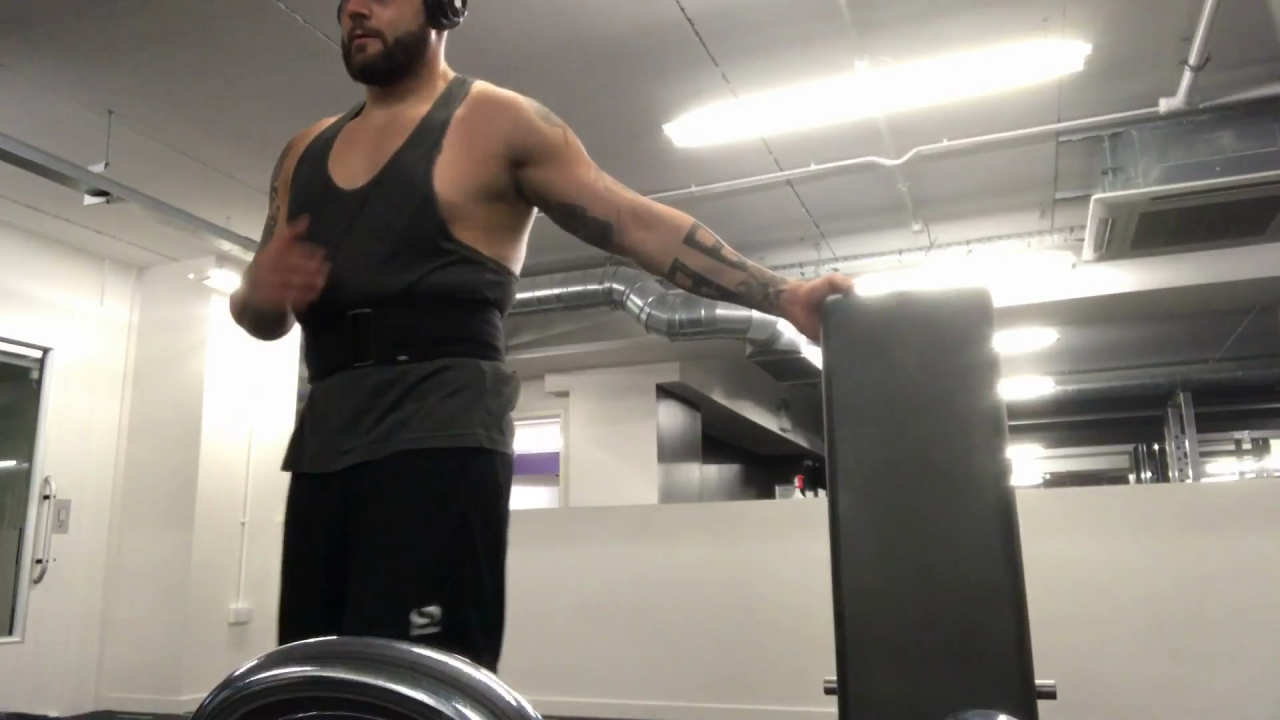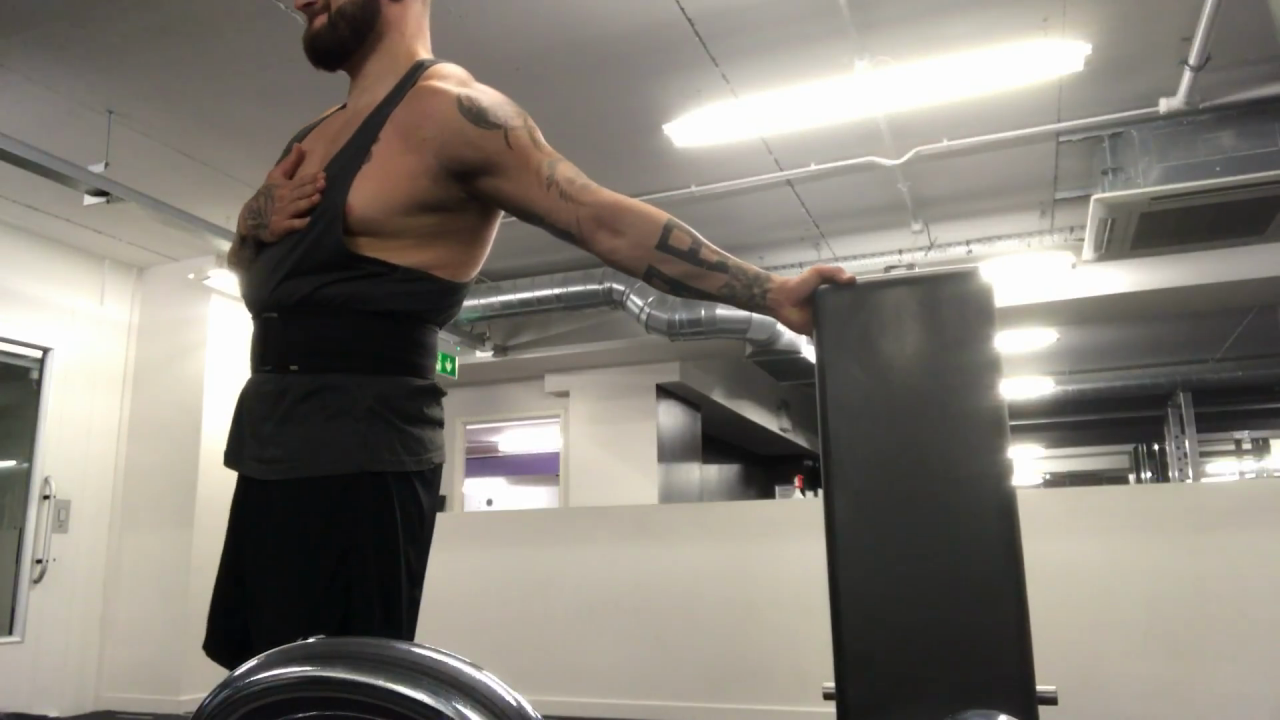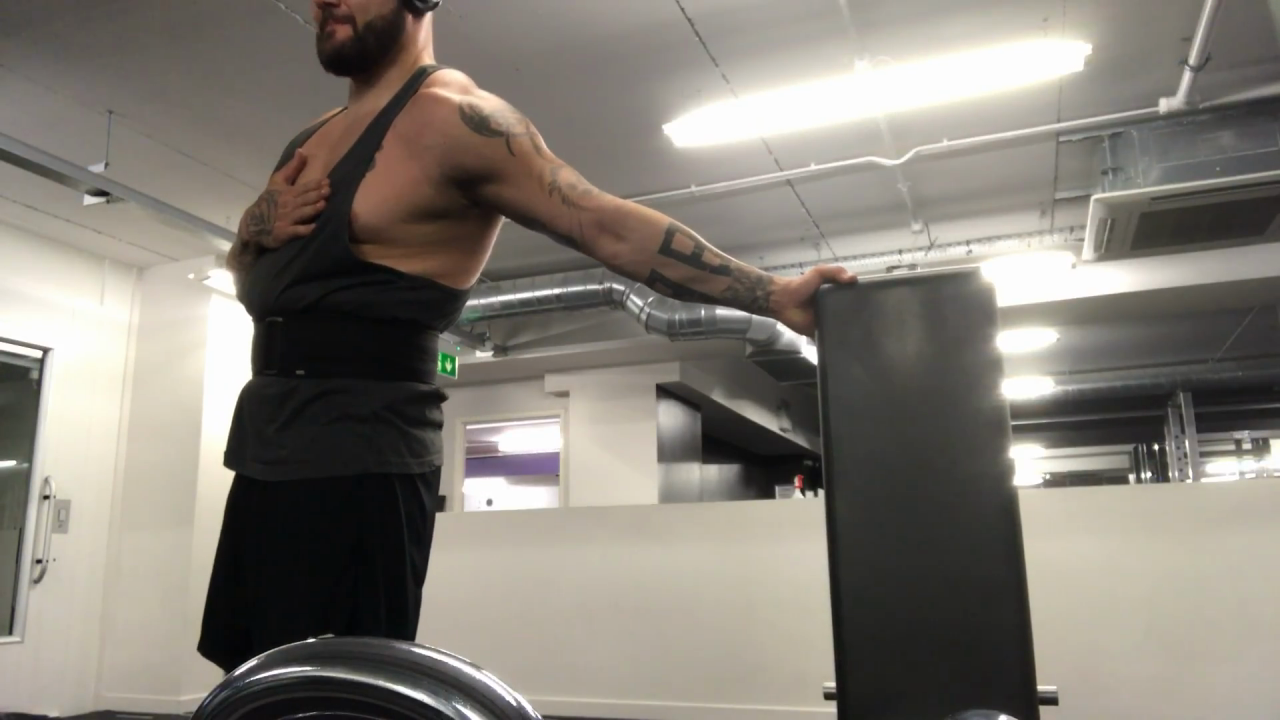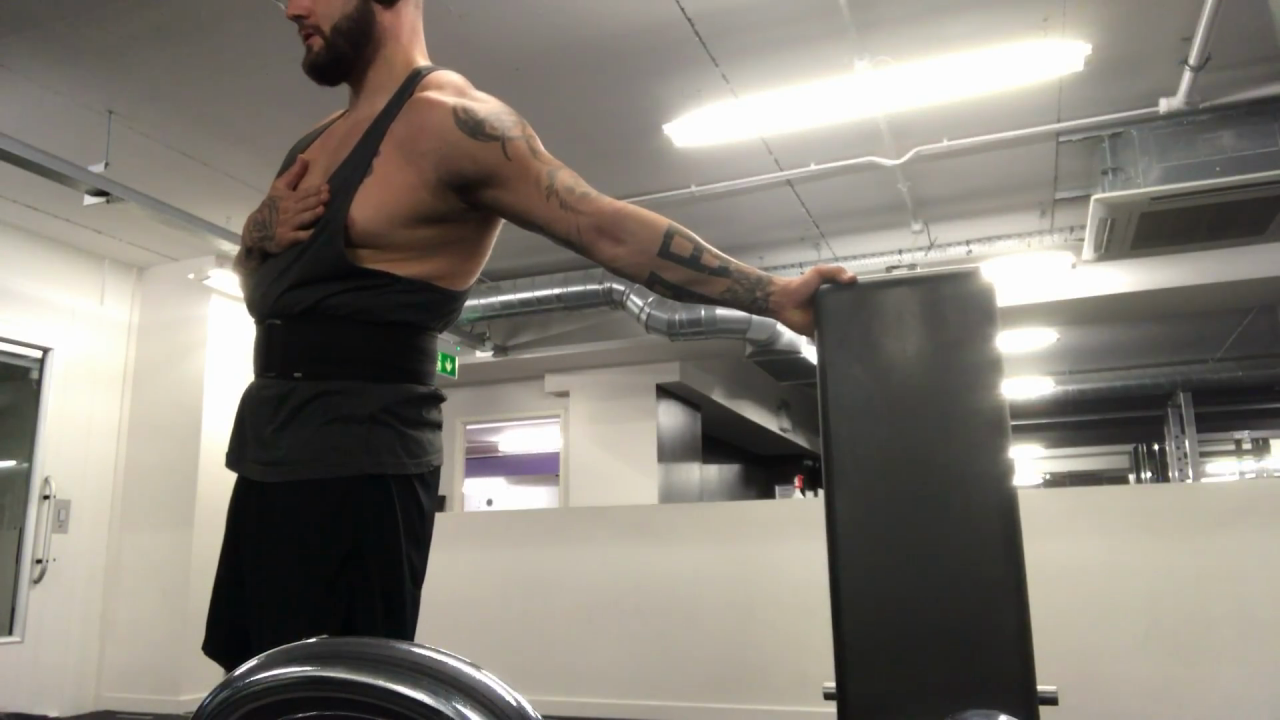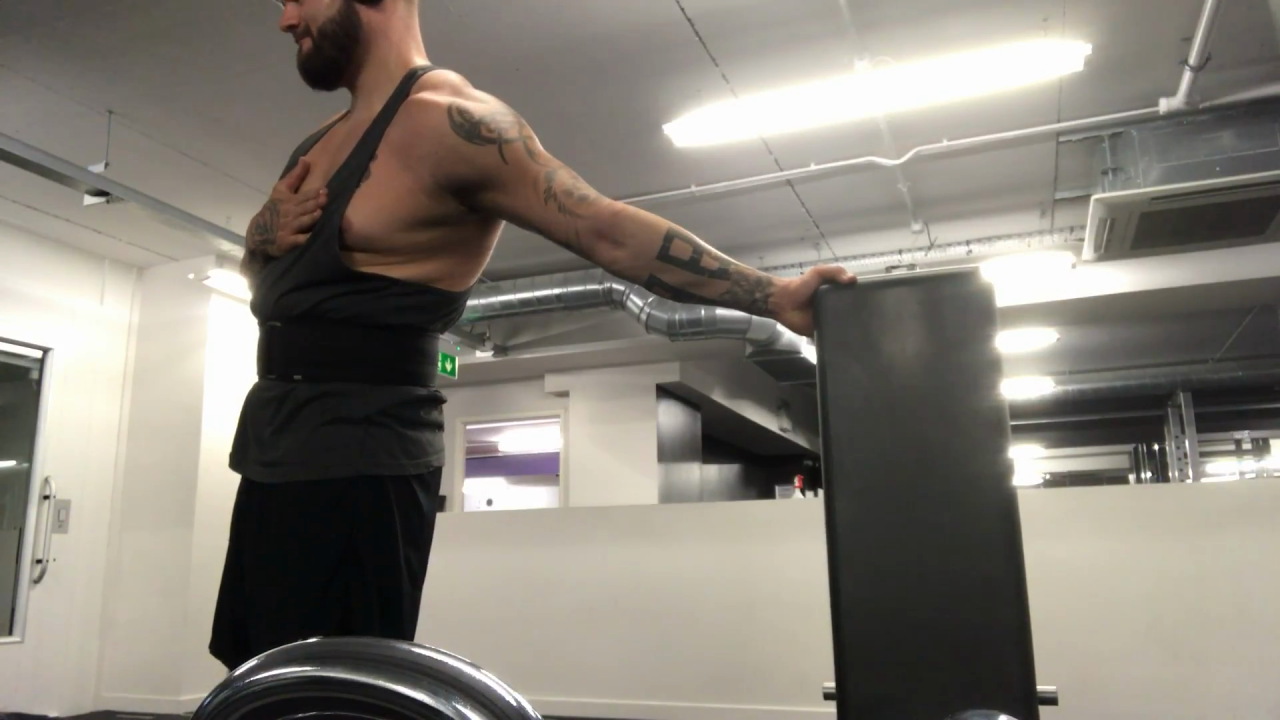
dt=1s
person 1, frame 1
left shoulder: (495, 122)
right shoulder: (306, 151)
left elbow: (636, 224)
right elbow: (260, 305)
left wrist: (782, 295)
right wrist: (259, 292)
left hip: (442, 443)
right hip: (325, 444)
person 1, frame 2
left shoulder: (450, 112)
right shoulder: (318, 135)
left elbow: (606, 221)
right elbow: (257, 281)
left wrist: (768, 292)
right wrist: (253, 219)
left hip: (355, 461)
right hip: (273, 454)
person 1, frame 3
left shoulder: (452, 120)
right shoulder: (314, 139)
left elbow: (610, 227)
right elbow: (252, 282)
left wrist: (772, 294)
right wrist: (255, 226)
left hip: (357, 463)
right hip: (266, 455)
person 1, frame 4
left shoulder: (450, 122)
right shoulder: (323, 138)
left elbow: (608, 227)
right elbow: (256, 278)
left wrist: (773, 294)
right wrist: (261, 229)
left hip: (355, 466)
right hip: (271, 456)
person 1, frame 5
left shoulder: (449, 123)
right shoulder: (327, 139)
left elbow: (607, 230)
right elbow: (262, 272)
left wrist: (773, 295)
right wrist: (264, 232)
left hip: (356, 466)
right hip: (275, 455)
